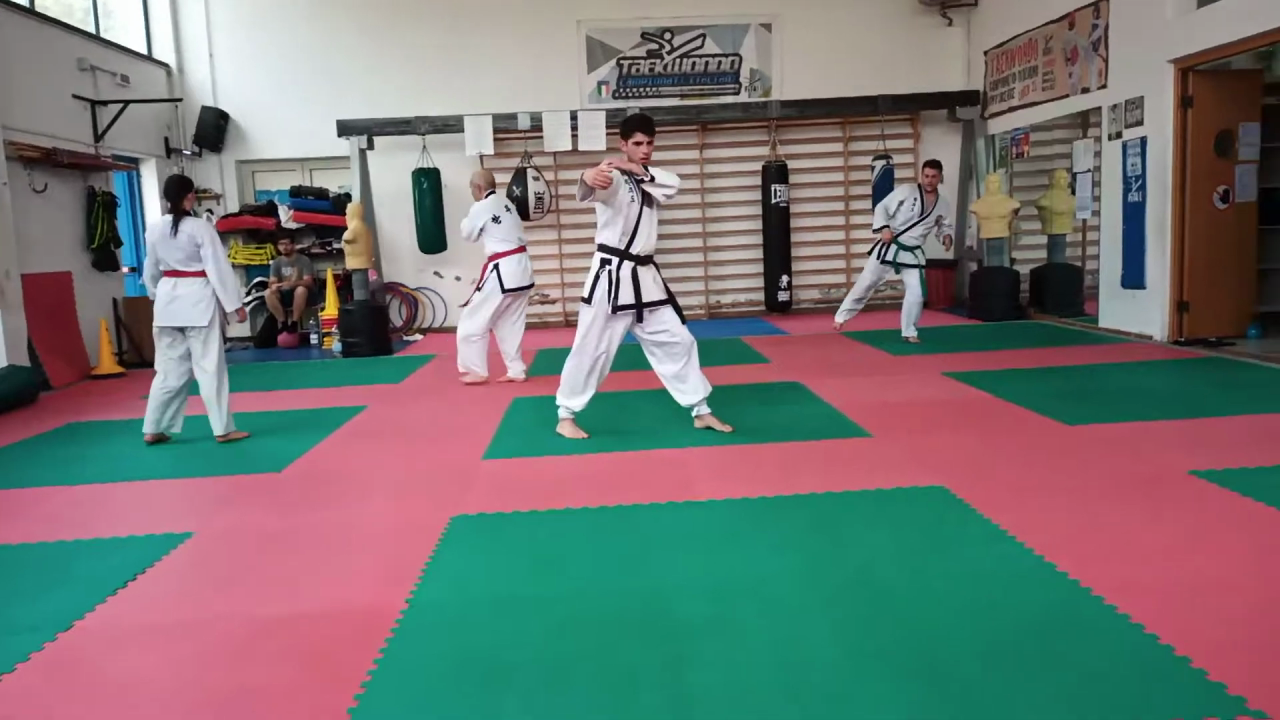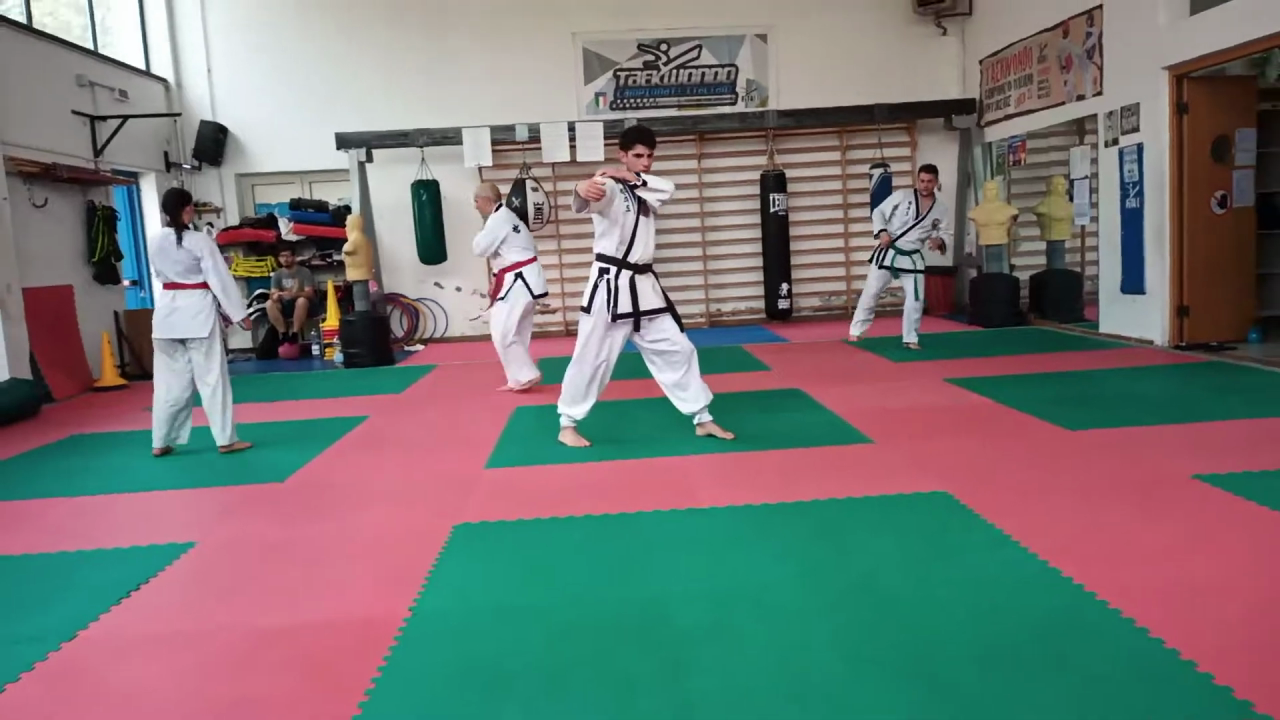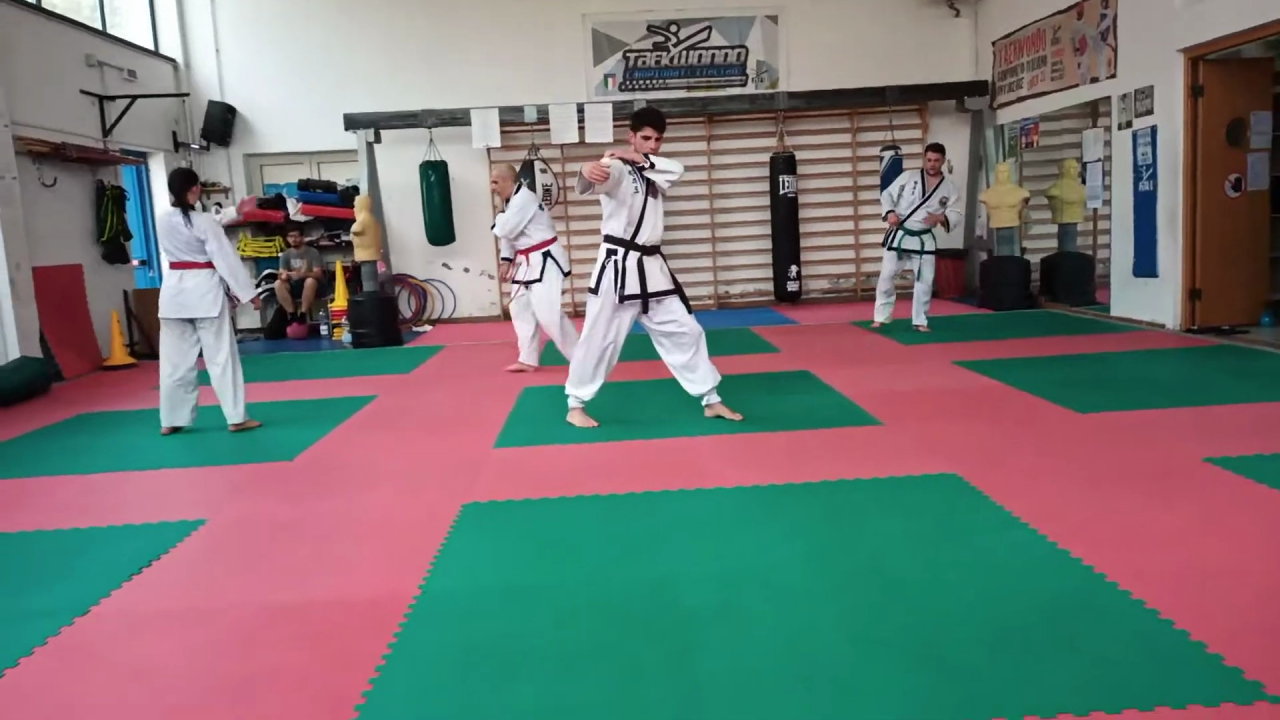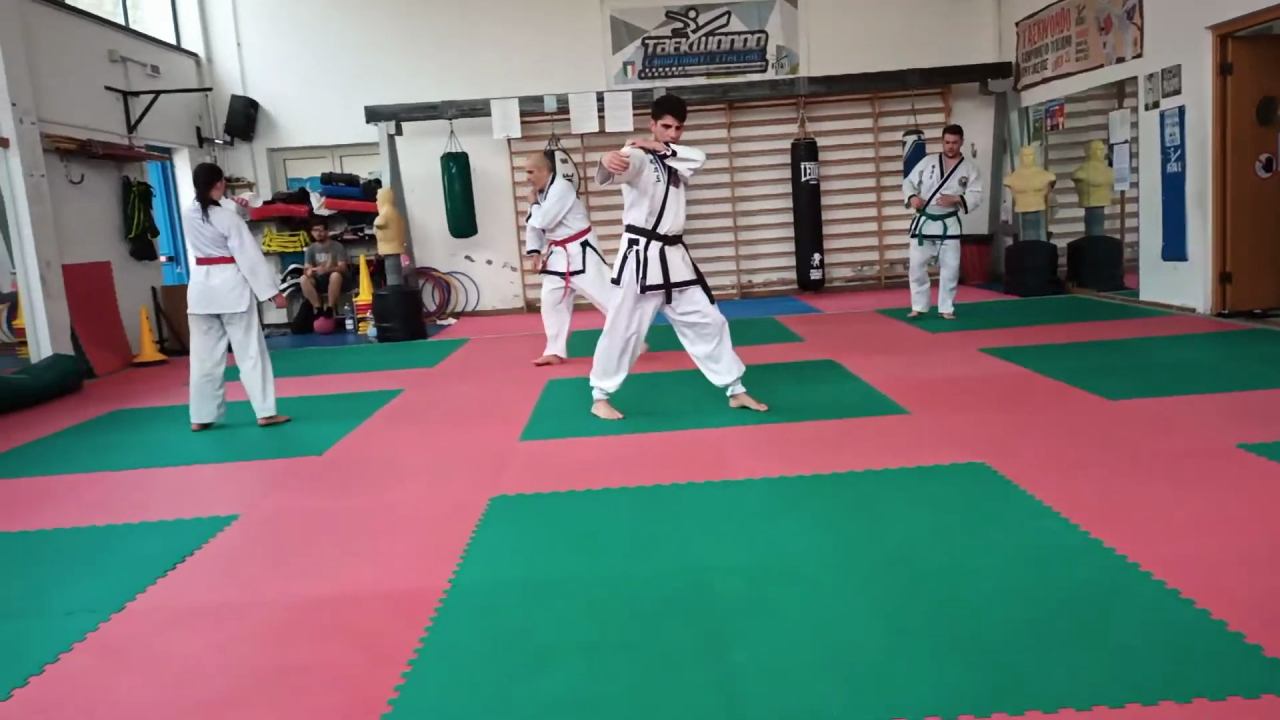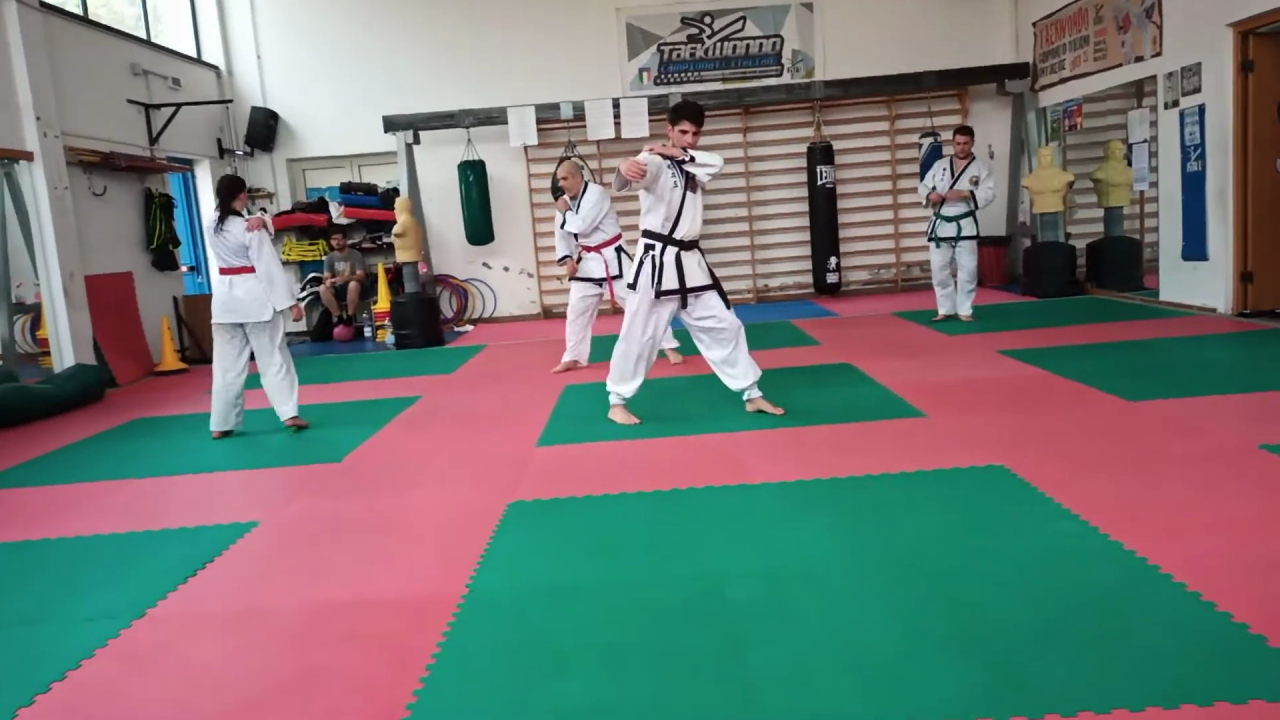
dt=0.1s
person 1, frame 1
left shoulder: (645, 178)
right shoulder: (611, 176)
left elbow: (672, 184)
right elbow: (590, 189)
left wrist: (636, 168)
right wrist: (587, 177)
left hip: (645, 275)
right hip: (612, 275)
left knee: (677, 341)
right knee: (591, 348)
left ankle: (701, 411)
right ankle: (566, 416)
person 1, frame 2
left shoulder: (641, 187)
right shoulder: (607, 185)
left elbow: (668, 190)
right elbow: (585, 201)
left wrist: (632, 177)
right wrist: (582, 188)
left hip: (644, 284)
right hip: (611, 284)
left knee: (677, 349)
right knee: (591, 357)
left ankle: (702, 419)
right ankle: (567, 425)
person 1, frame 3
left shoulder: (651, 170)
right shoulder: (615, 167)
left elbow: (676, 170)
right elbow: (596, 179)
left wrist: (639, 159)
right wrist: (587, 171)
left hip: (651, 266)
right hip: (618, 266)
left knee: (684, 331)
right knee: (599, 338)
left ankle: (711, 400)
right ankle: (575, 405)
person 1, frame 4
left shoulder: (673, 159)
right shoulder: (637, 155)
left elbow: (698, 158)
right elbow: (618, 169)
left wrist: (661, 147)
right wrist: (607, 161)
left hip: (674, 255)
right hip: (641, 255)
left knee: (707, 321)
right knee: (622, 329)
left ankle: (735, 390)
right ankle: (600, 397)
person 1, frame 5
left shoulder: (692, 163)
right shoulder: (651, 161)
left elbow: (717, 165)
right elbow: (633, 172)
left wrist: (678, 153)
right wrist: (624, 169)
left hip: (690, 261)
right hip: (657, 260)
left knee: (724, 325)
right knee: (639, 334)
left ankle: (752, 393)
right ankle: (617, 402)
person 2, frame 1
left shoulder: (153, 230)
right shoulder: (202, 228)
left elbow: (150, 271)
right elbow: (218, 268)
right wrist: (235, 304)
left hip: (167, 302)
right hip: (198, 300)
left knee: (169, 369)
right knee: (209, 366)
left ankle: (153, 429)
right ankle: (222, 429)
person 2, frame 2
left shoulder: (154, 242)
right shoulder: (200, 241)
right elbow: (221, 279)
right wrist: (240, 314)
left hip: (165, 314)
right hip: (198, 312)
left knee: (170, 382)
right knee: (212, 378)
left ankle: (161, 442)
right ankle: (226, 440)
person 2, frame 3
left shoulder: (162, 220)
right shoulder: (205, 222)
right elbow: (227, 260)
right wrist: (249, 293)
left hip: (173, 292)
right hip: (205, 292)
left knee: (175, 361)
right knee: (221, 356)
left ankle: (171, 421)
right ankle: (236, 418)
person 2, frame 4
left shoulder: (188, 214)
right shoulder: (228, 218)
right elbow: (249, 256)
left wrist: (236, 205)
right wrist: (272, 291)
left hip: (201, 288)
right hip: (231, 287)
left knee: (204, 357)
right knee: (250, 351)
left ankle: (200, 417)
right ankle: (266, 411)
person 2, frame 5
left shoulder: (213, 226)
right shoulder: (252, 230)
right elbow: (270, 267)
left wrist: (259, 224)
right wrist: (290, 302)
left hip: (225, 297)
right hip: (255, 296)
left knee: (227, 364)
right knee: (274, 358)
left ankle: (221, 424)
right ankle: (290, 413)
person 3, frame 1
left shoulder: (483, 206)
right shoulder: (505, 205)
left elbow: (467, 233)
left hip: (502, 271)
right hip: (516, 267)
left knee: (473, 321)
right knee: (507, 324)
left ankle: (477, 370)
right ankle: (515, 371)
person 3, frame 2
left shoulder: (498, 219)
right shoulder: (504, 216)
left elbow: (481, 249)
left wrist: (483, 233)
right wrist: (498, 277)
left hip: (521, 281)
right hip: (524, 279)
left knee: (503, 333)
right knee: (515, 333)
left ankle: (526, 376)
right ankle: (518, 379)
person 3, frame 3
left shoulder: (524, 199)
right shoulder: (515, 199)
left elbow: (504, 231)
right elbow: (509, 236)
left wrist: (502, 214)
right wrist: (508, 260)
left hip: (546, 261)
right hip: (529, 263)
left knee: (548, 316)
right knee: (521, 312)
right ankle: (528, 359)
person 3, frame 4
left shoulder: (561, 189)
right shoulder: (539, 194)
left elbow: (543, 221)
right elbow: (533, 227)
left wrist: (535, 205)
right wrist: (535, 253)
left hip: (581, 252)
right hip: (559, 254)
left knee: (606, 297)
right knee: (552, 304)
right ankle: (554, 351)
person 3, frame 5
left shoulder: (596, 193)
right shoulder: (566, 202)
left elbow: (579, 226)
right elbow: (563, 235)
left wrist: (565, 212)
right wrist: (567, 259)
left hip: (612, 256)
right hip: (587, 260)
right knee: (577, 311)
left ankle: (669, 346)
right ankle: (573, 357)
person 4, frame 1
left shoulder: (943, 205)
right shoulder: (905, 191)
left elbow: (946, 227)
right elbow: (882, 209)
left wrist: (947, 237)
right wrist: (884, 228)
left hip: (912, 253)
right hip: (888, 248)
left knee: (916, 294)
right knee: (866, 283)
left ankle: (909, 332)
right ankle: (843, 316)
person 4, frame 2
left shoulder: (940, 208)
right shoulder: (902, 195)
left elbow: (945, 233)
right elbow: (879, 213)
left wrist: (939, 241)
right wrist: (882, 232)
left hip: (912, 258)
right hip: (888, 253)
left knee: (915, 299)
right knee: (871, 291)
left ankle: (910, 338)
right ankle: (857, 330)
person 4, frame 3
left shoulder: (949, 187)
right shoulder: (908, 176)
left elbow: (955, 213)
right elbow: (887, 195)
left wrist: (942, 218)
right wrist: (889, 213)
left hip: (923, 239)
right hip: (899, 235)
left knee: (925, 281)
right knee: (887, 275)
left ankle: (920, 321)
right ankle: (882, 316)
person 4, frame 4
left shoulder: (970, 168)
right shoulder: (928, 162)
left elbow: (976, 195)
right elbow: (909, 182)
left wrist: (956, 199)
right wrist: (912, 197)
left hip: (948, 224)
right hip: (923, 221)
left knee: (950, 267)
right knee: (917, 264)
left ankle: (946, 308)
right ankle: (919, 306)
person 4, frame 5
left shoulder: (981, 167)
right shoulder: (940, 165)
left elbow: (989, 194)
right elbow: (923, 187)
left wrist: (964, 194)
right wrist: (930, 195)
left hip: (964, 224)
right hip: (940, 224)
left knee: (967, 269)
right knee: (939, 268)
left ankle: (964, 310)
right ankle: (946, 309)
